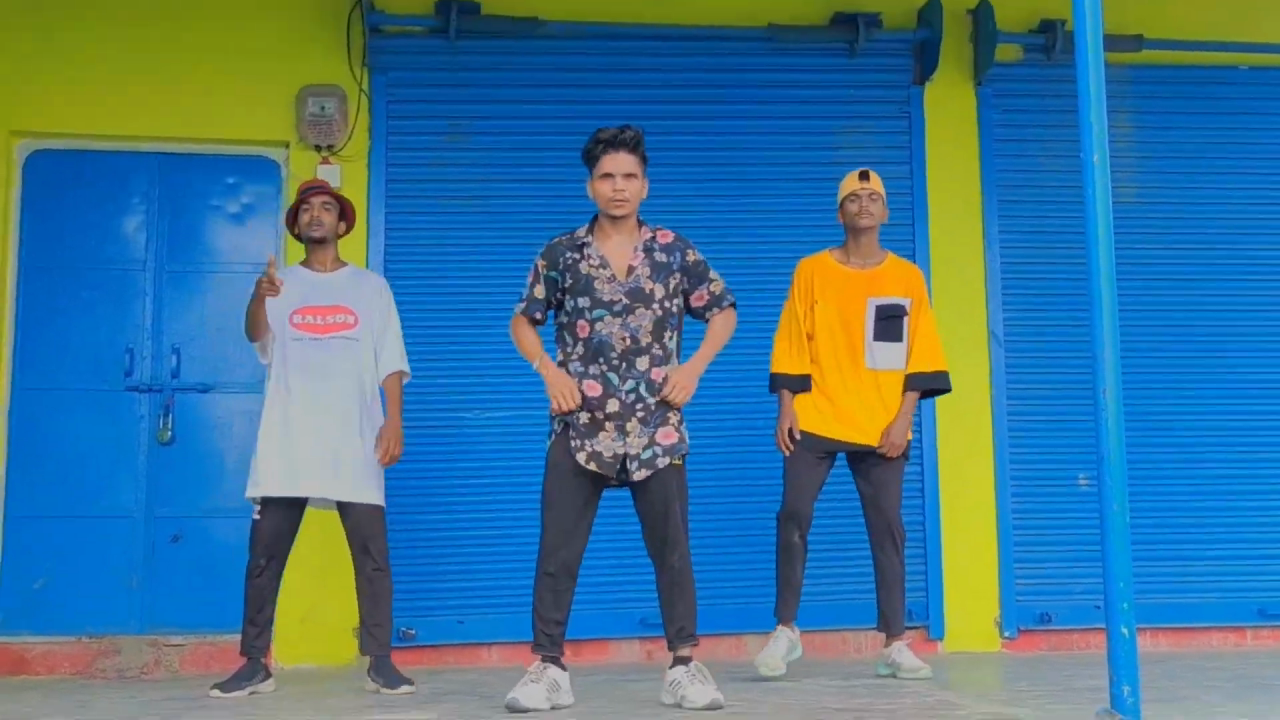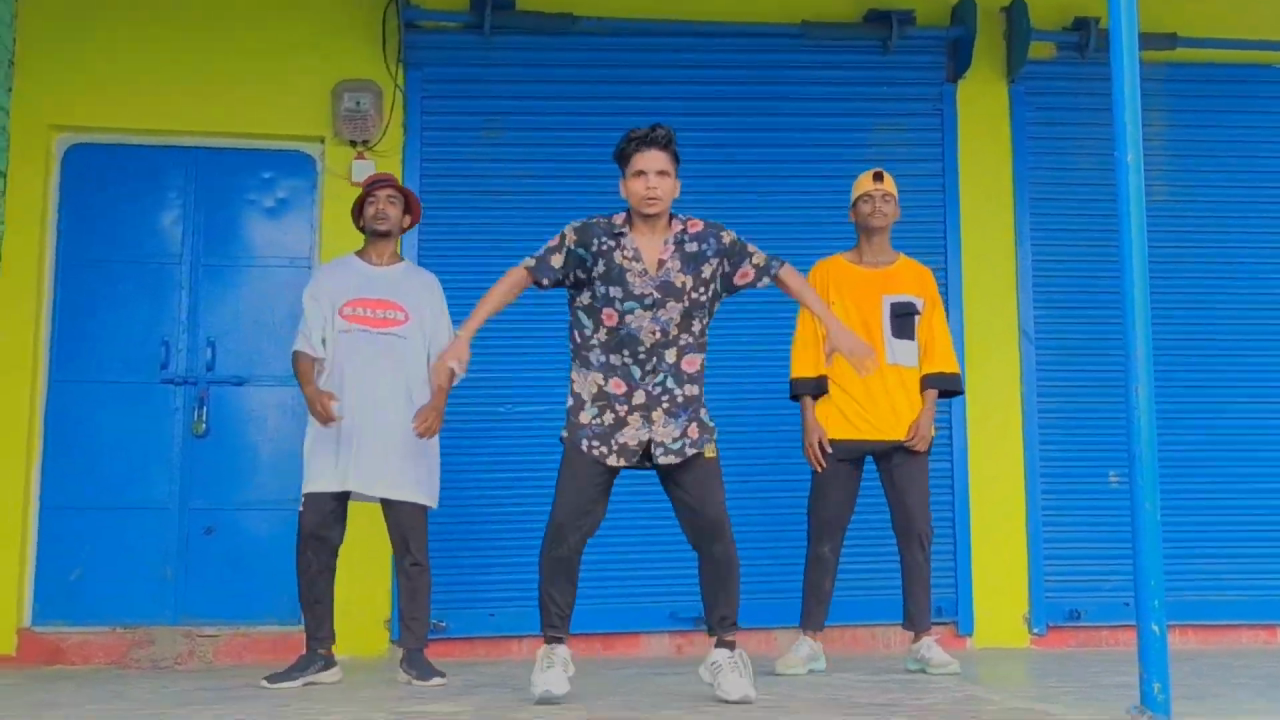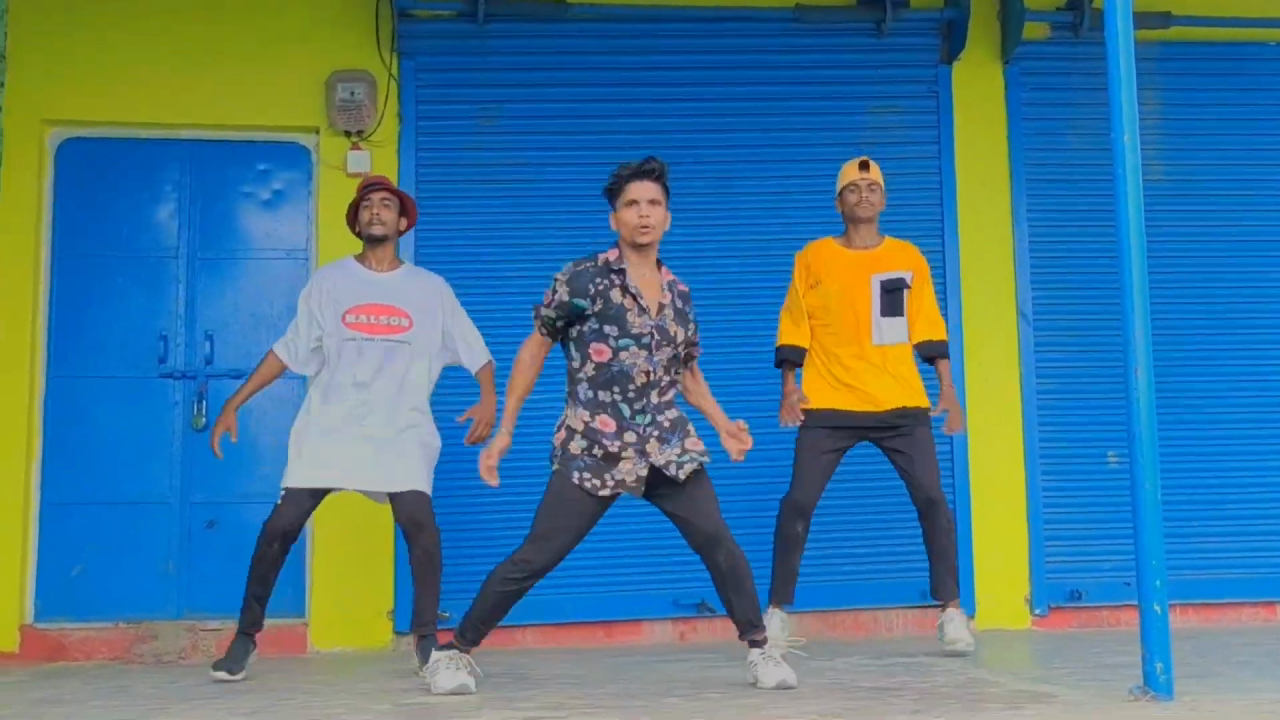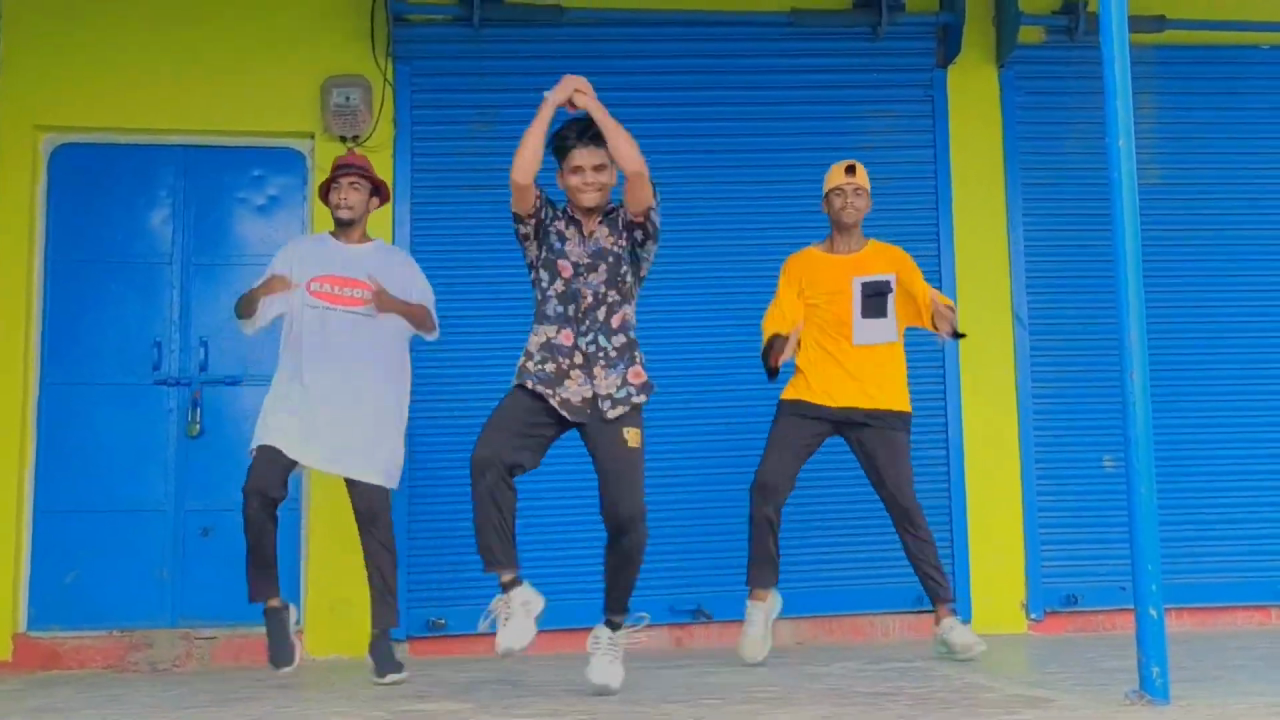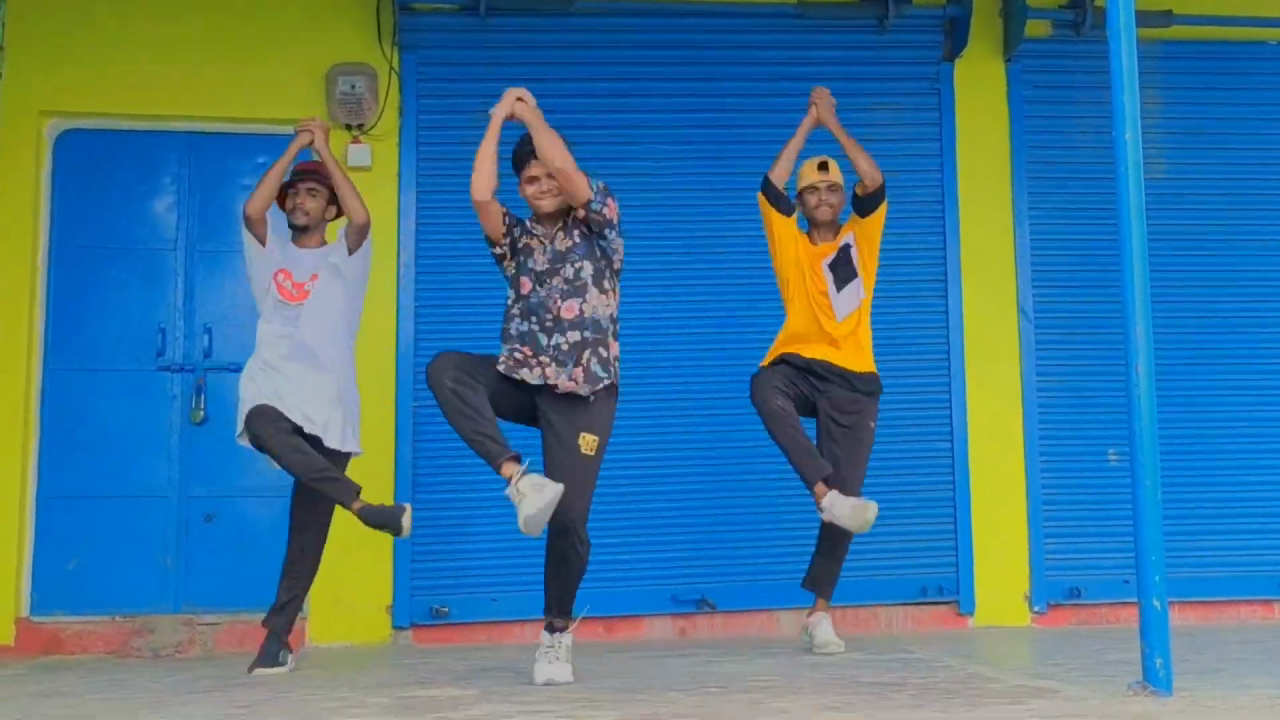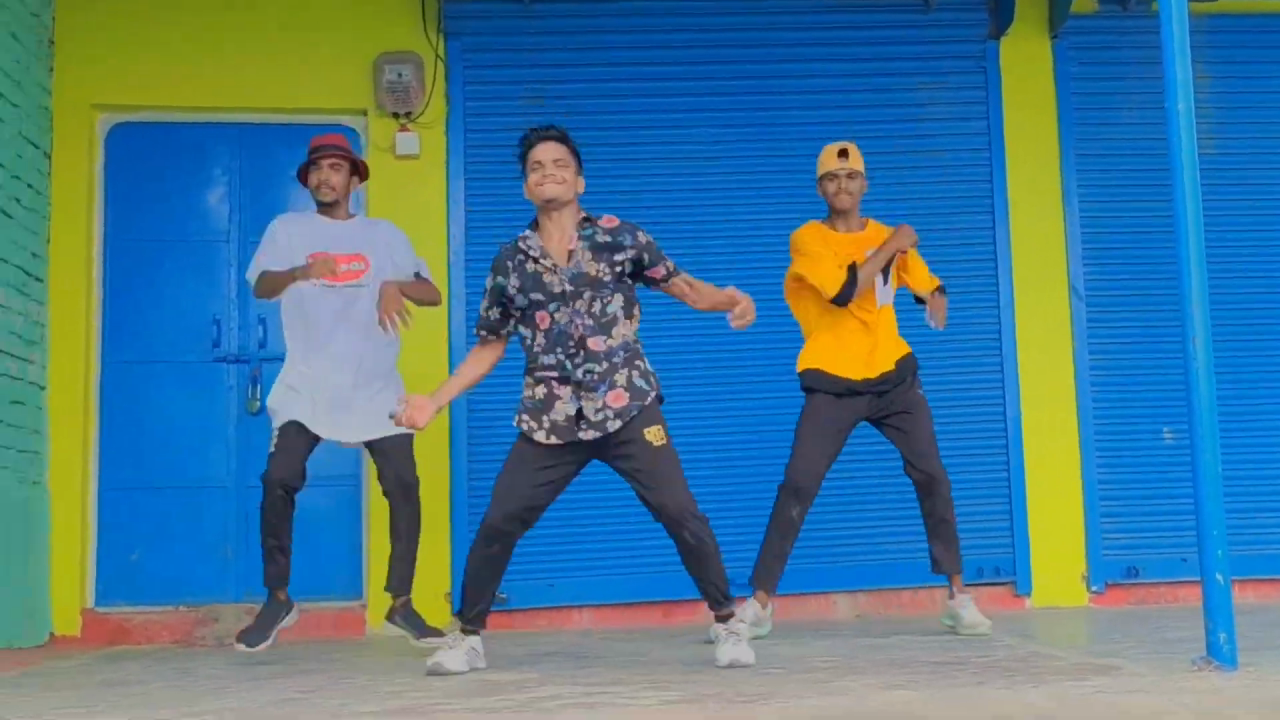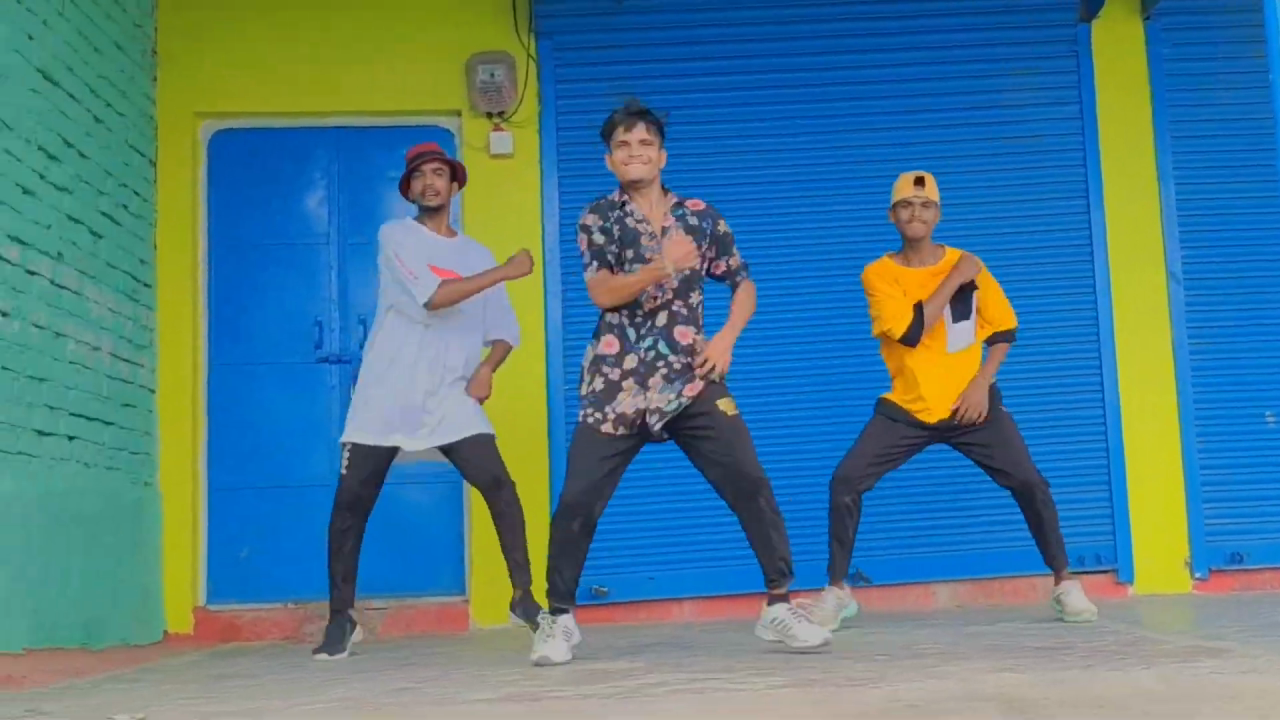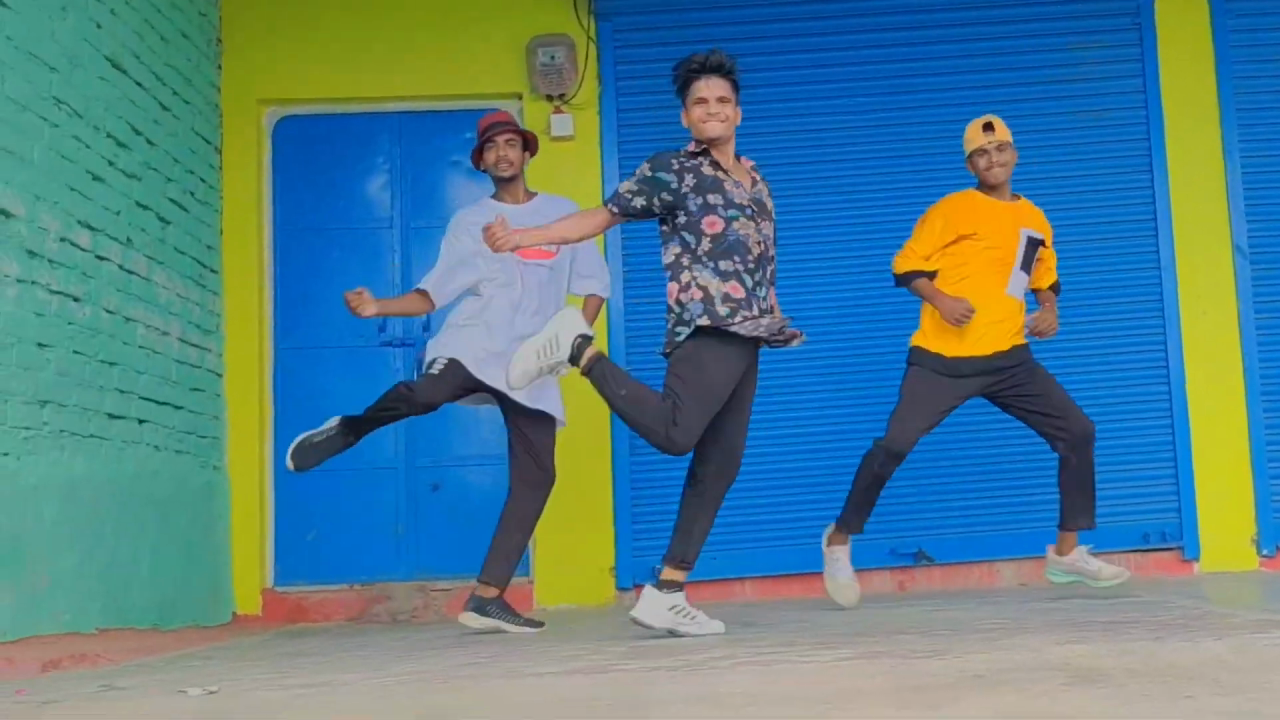
dt=0.2s
person 1, frame 1
left shoulder: (675, 251)
right shoulder: (559, 254)
left elbow: (723, 311)
right elbow: (522, 321)
left wrist: (693, 367)
right wrist: (549, 372)
left hip: (655, 422)
right hip: (578, 422)
left knee: (671, 546)
right knee: (558, 546)
left ankle: (682, 666)
right ankle: (548, 669)
person 1, frame 2
left shoulder: (711, 240)
right shoulder: (590, 238)
left elbow: (772, 271)
right elbow: (523, 275)
left wrist: (835, 325)
right wrist: (463, 335)
left hip: (682, 419)
right hip: (600, 415)
left knee: (712, 533)
right knee: (565, 533)
left ankle: (723, 653)
right ankle: (555, 651)
person 1, frame 3
left shoulder: (679, 286)
right shoulder: (581, 277)
right elbow: (537, 345)
left wrist: (720, 420)
right wrist: (503, 430)
left hip: (665, 442)
right hip: (590, 446)
left knee: (716, 543)
right knee: (538, 557)
left ankle: (757, 648)
right ankle: (454, 648)
person 1, frame 4
left shoulder: (636, 220)
right shoulder: (542, 222)
left elbow: (640, 178)
right elbow: (519, 176)
left wrist: (595, 107)
right wrist: (553, 102)
left hip: (615, 383)
right hip: (547, 375)
left knee: (626, 512)
right knee: (488, 464)
left ankle: (611, 629)
right ankle: (512, 590)
person 1, frame 5
left shoulder: (595, 210)
right shoulder: (510, 228)
left elbow: (574, 177)
right elbow: (480, 194)
left wrist: (533, 112)
right wrist: (500, 116)
left hip: (584, 380)
right hip: (521, 372)
left knee: (568, 518)
right knee: (444, 368)
left ankle: (557, 635)
right ankle: (519, 478)
person 1, frame 6
left shoulder: (617, 235)
right shoulder: (509, 262)
left elbow: (679, 285)
right elbow: (491, 344)
left wrist: (725, 298)
right wrist: (438, 399)
left hip: (625, 402)
right hip: (553, 413)
left knee: (676, 510)
right knee: (500, 524)
left ankle: (728, 621)
right ankle: (468, 634)
person 1, frame 7
left shoulder: (697, 216)
right shoulder: (596, 220)
left elbow: (742, 285)
right elbow: (604, 294)
left wrist: (726, 338)
right wrist: (660, 266)
left hip: (690, 381)
right hip: (618, 386)
left knee: (748, 486)
right knee: (577, 504)
left ankle: (781, 605)
right ankle: (558, 618)
person 1, frame 8
left shoulder: (755, 180)
right shoulder: (670, 170)
right elbow: (602, 215)
left wrist: (768, 307)
right wrist: (527, 237)
left hip: (744, 332)
right hip: (704, 322)
left knee: (719, 463)
right knee: (672, 430)
left ankle: (665, 594)
right ankle: (577, 347)
person 2, frame 1
left shoulder: (371, 287)
right shoulder: (280, 286)
left elbow: (393, 364)
right elbow: (254, 340)
left wrist: (394, 420)
right wrist: (259, 297)
left hip: (355, 443)
right hip: (287, 444)
left knee: (371, 550)
right knee: (265, 548)
left ankle: (380, 660)
right ankle: (255, 662)
person 2, frame 2
left shoulder: (425, 286)
right shoulder: (329, 277)
left elbow: (447, 356)
right elbow: (305, 348)
left wrist: (438, 397)
right wrist: (311, 390)
left hip: (403, 437)
right hip: (338, 433)
left knee: (411, 543)
right knee: (317, 537)
left ankle: (414, 653)
right ankle: (319, 653)
person 2, frame 3
left shoulder: (431, 288)
right shoulder: (327, 281)
left elbow: (474, 350)
right elbow: (290, 350)
left wrist: (487, 398)
right wrist: (234, 403)
left hip: (399, 436)
right hip: (328, 434)
left knee: (421, 530)
right knee: (280, 529)
left ankle: (429, 641)
right ankle: (245, 637)
person 2, frame 4
left shoulder: (397, 262)
right shoulder: (302, 255)
left elbow: (428, 323)
right elbow: (246, 313)
left wrist: (393, 302)
right wrist: (260, 292)
left hip: (367, 413)
right hip: (299, 405)
left knee: (373, 522)
right knee: (259, 492)
left ankle: (382, 638)
right ankle: (273, 607)
person 2, frame 5
left shoulder: (347, 257)
right shoulder: (269, 249)
left elbow: (361, 221)
right elbow: (252, 211)
left wrist: (327, 152)
right wrist: (295, 146)
left hip: (328, 399)
right hip: (272, 388)
left knee: (309, 517)
right knee: (268, 432)
left ankle: (280, 628)
right ankle: (368, 511)
person 2, frame 6
left shoulder: (384, 234)
right shoulder: (287, 229)
left elbow: (432, 293)
right elbow: (259, 286)
left wrist: (398, 287)
right wrist: (303, 268)
left hip: (372, 385)
right hip: (306, 382)
left knee: (404, 487)
right knee: (281, 481)
left ankle: (401, 603)
right ankle: (277, 599)
person 2, frame 7
left shoulder: (477, 248)
right shoulder: (396, 236)
left elbow: (503, 332)
right elbow: (433, 299)
left wrist: (484, 370)
right wrist: (501, 274)
left hip: (450, 397)
right hip: (387, 392)
left knee: (500, 490)
right knee: (352, 501)
left ankle: (527, 601)
right ankle: (341, 616)
person 2, frame 8
left shoulder: (560, 214)
right shoulder: (471, 220)
left elbow: (593, 286)
right elbow: (433, 292)
right wrist: (376, 307)
right hip: (475, 344)
left knee: (535, 479)
right knee: (424, 394)
left ankle: (489, 598)
right ankle: (345, 431)
person 3, frame 1
left shoulder: (908, 277)
right shoulder: (811, 270)
left elbow: (922, 353)
right elbow: (792, 343)
left wrist: (905, 417)
right wrist: (786, 407)
left hip: (881, 427)
right hip: (814, 421)
left knee: (888, 528)
right knee: (795, 514)
left ankle: (894, 645)
right ankle: (785, 631)
person 3, frame 2
left shoulder: (920, 277)
right shoulder: (826, 273)
left elbow: (935, 353)
right elbow: (808, 352)
left wrist: (927, 414)
right wrist: (809, 418)
left hip: (903, 427)
right hip: (838, 428)
left knee: (915, 528)
right knee: (825, 531)
left ankle: (922, 641)
right ankle: (810, 640)
person 3, frame 3
left shoulder: (908, 258)
right shoulder: (815, 257)
left elbow: (927, 325)
right elbow: (794, 322)
left wrist: (947, 385)
right wrist: (790, 384)
left hip: (898, 403)
right hip: (828, 403)
left knee: (931, 497)
right knee: (798, 502)
left ankle: (950, 613)
right ankle: (778, 611)
person 3, frame 4
left shoulder: (893, 260)
right shoulder: (801, 264)
left elbow: (928, 305)
right elbow: (781, 322)
left wrist: (942, 314)
right wrist: (779, 350)
left hip: (879, 405)
right hip: (812, 399)
left knee: (905, 507)
right knee: (767, 488)
left ankle: (945, 617)
right ankle: (762, 596)
person 3, frame 5
left shoulder: (859, 229)
right shoulder: (783, 231)
left elbow: (874, 183)
right elbow: (774, 180)
left wrist: (834, 124)
right wrist: (810, 119)
left hip: (851, 379)
right hip: (795, 365)
left knee: (848, 482)
right knee: (764, 393)
left ankle: (820, 609)
right ankle: (825, 493)
person 3, frame 6
left shoulder: (884, 235)
right shoulder: (806, 240)
left elbow: (927, 288)
right elbow: (846, 291)
left wrist: (936, 302)
right wrist: (891, 248)
left hip: (890, 375)
right hip: (831, 384)
left knee: (932, 478)
right knee: (799, 485)
left ankle: (957, 596)
right ankle: (759, 602)
person 3, frame 7
left shoulder: (966, 263)
right shoulder: (877, 273)
left elbow: (1001, 326)
right elbow: (914, 329)
left wrist: (984, 382)
right wrist: (953, 280)
left hip: (966, 404)
right hip: (905, 410)
left knee: (1030, 484)
right knee: (846, 480)
left ankle: (1063, 582)
right ankle: (837, 591)
person 3, frame 8
left shoulder: (1036, 217)
right shoulder: (955, 210)
left elbow: (1044, 280)
right elbow: (909, 270)
left wrist: (1049, 310)
right wrist: (942, 299)
left hip: (1006, 356)
right hip: (944, 357)
left knee: (1077, 432)
right knee: (891, 446)
left ankle: (1069, 551)
right ankle: (841, 539)
